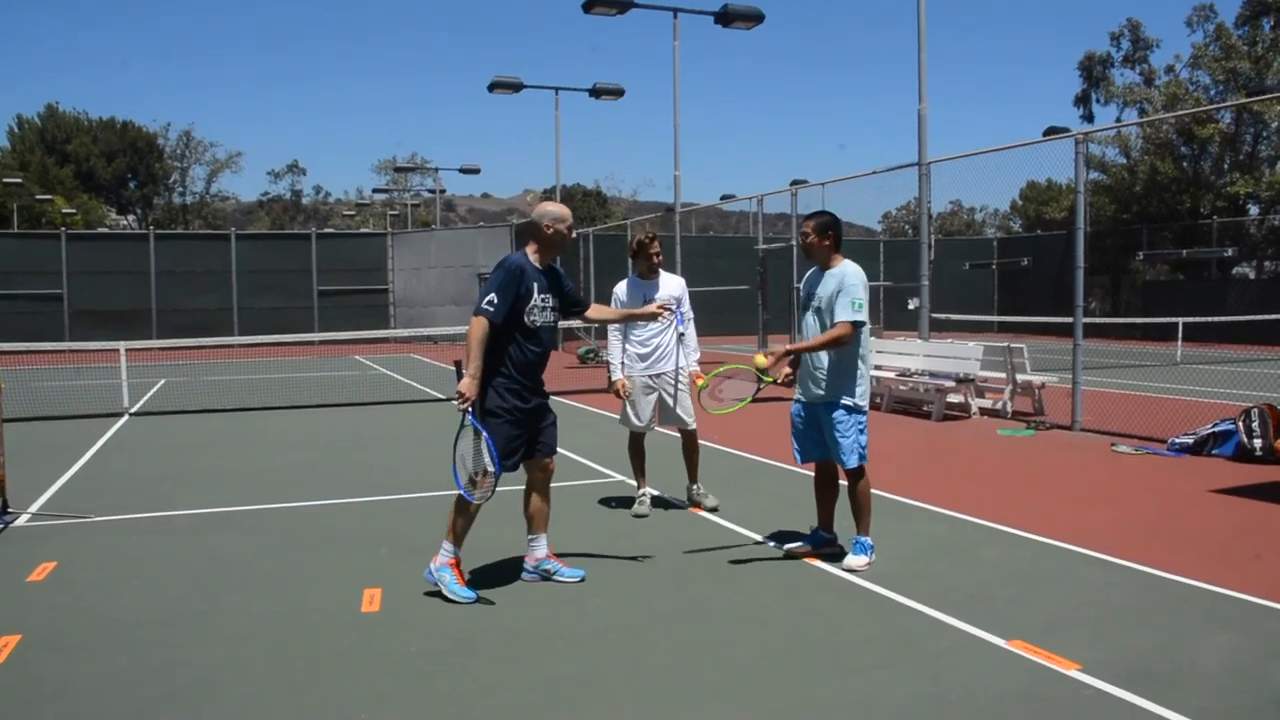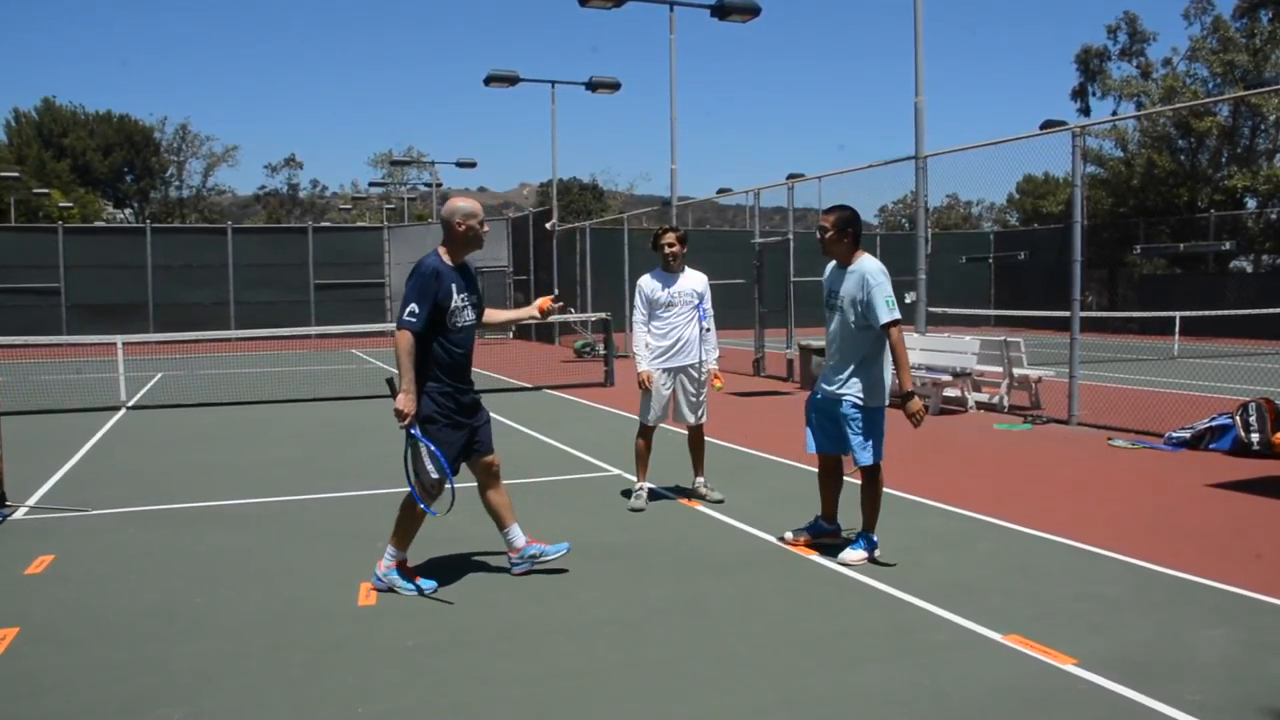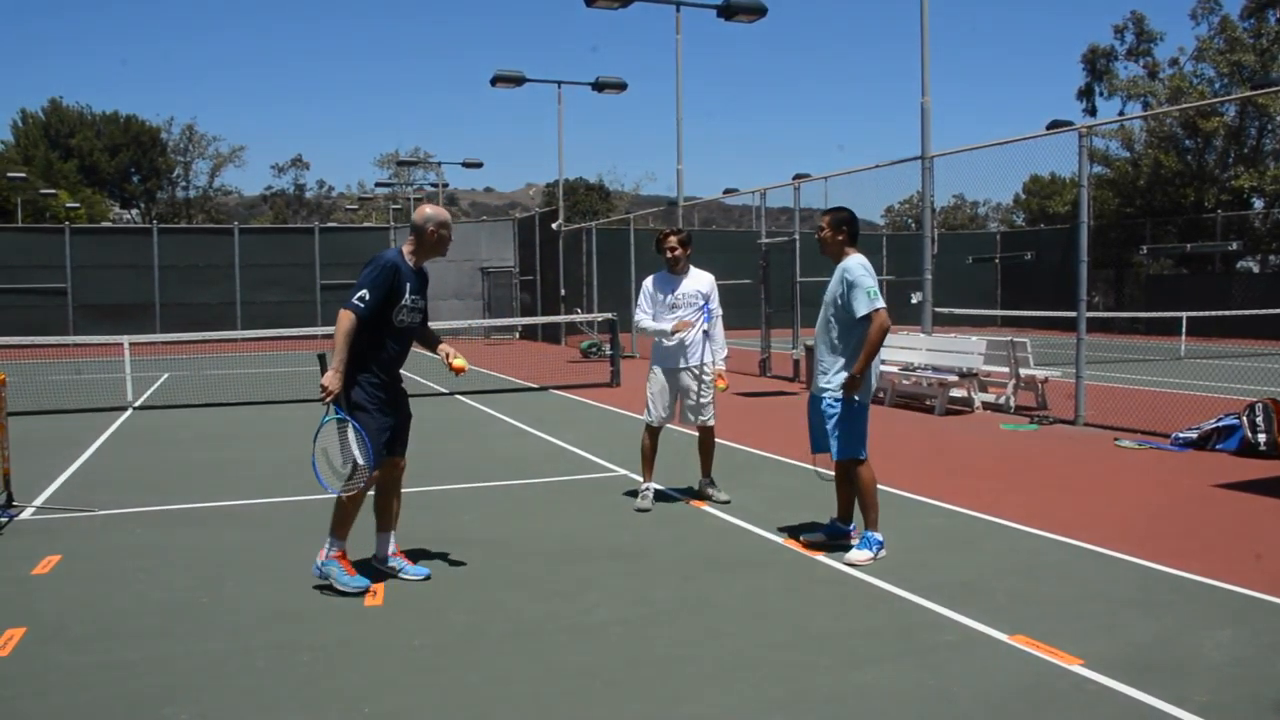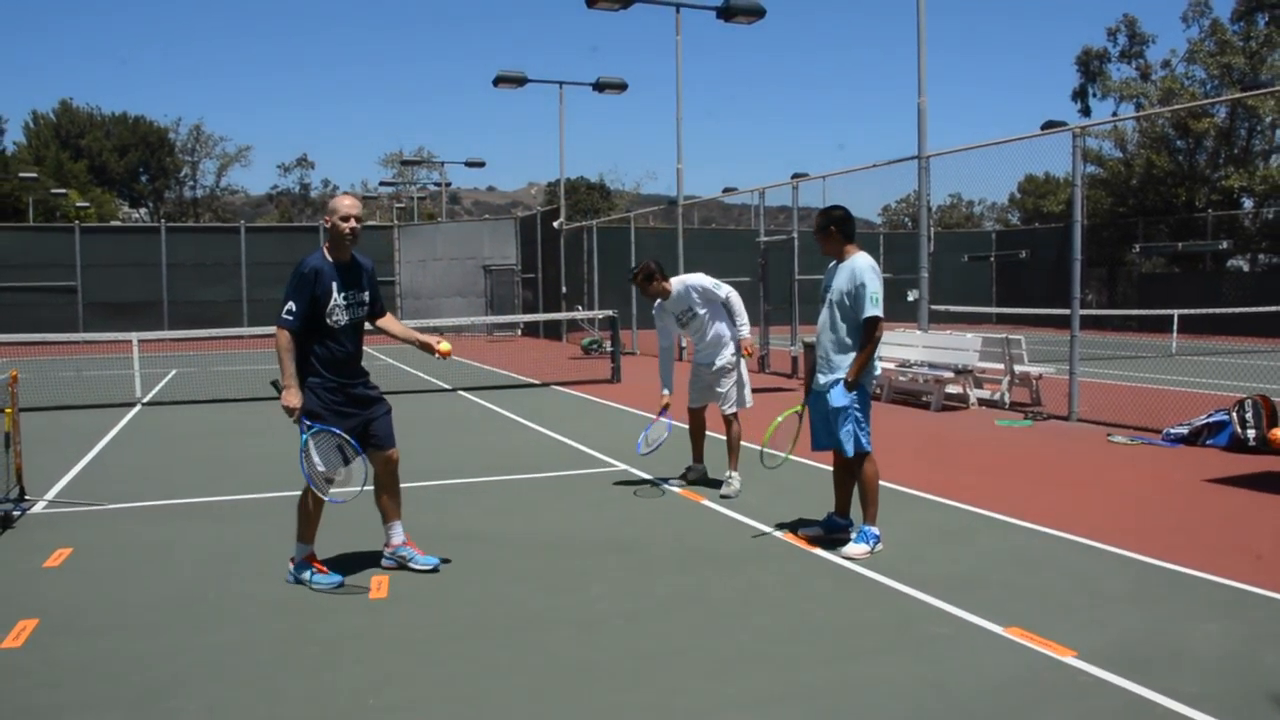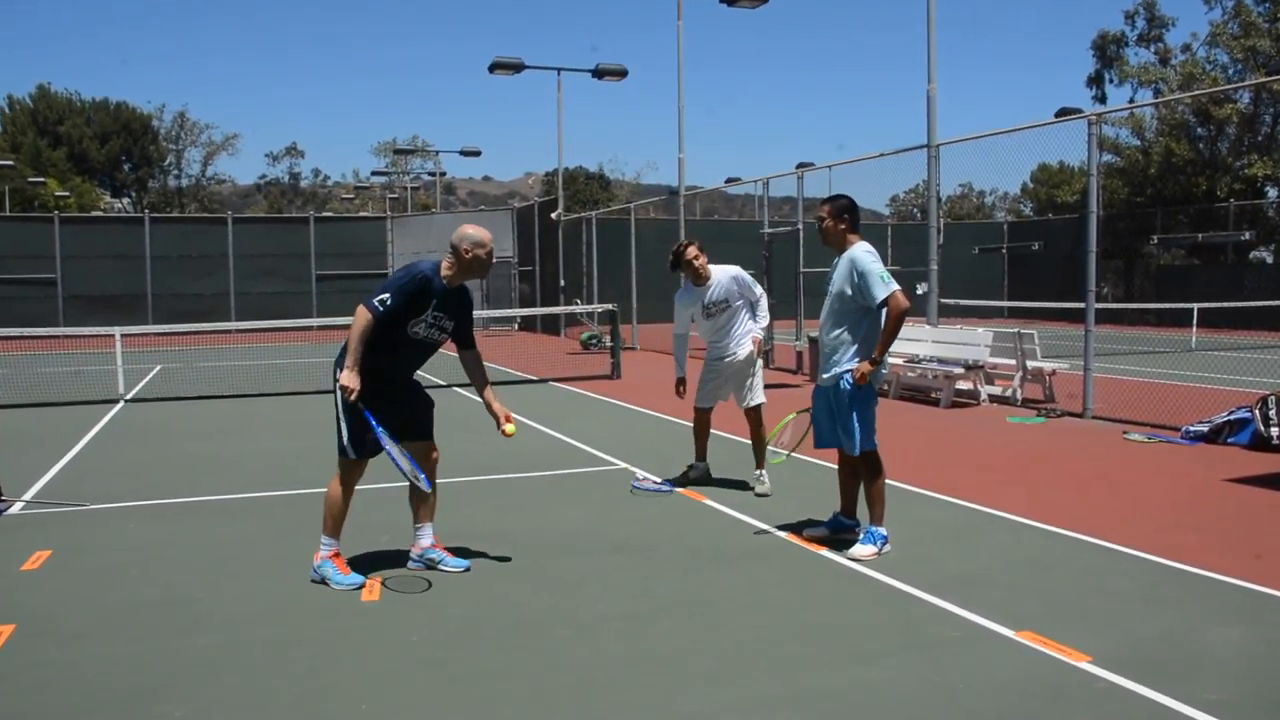
dt=1s
person 1, frame 1
left shoulder: (554, 276)
right shoulder: (512, 268)
left elbow: (587, 310)
right elbow: (481, 319)
left wrist: (638, 313)
right wrist: (471, 376)
left hip: (533, 393)
right hip: (500, 393)
left knee: (542, 469)
left ankle: (537, 558)
right ankle: (445, 562)
person 1, frame 2
left shoulder: (465, 270)
right shoulder: (429, 271)
right elbow: (405, 332)
left wrist: (527, 313)
right wrist: (406, 391)
left hip: (463, 392)
right hip: (433, 397)
left knee: (488, 467)
left ankle: (520, 548)
right ankle: (390, 567)
person 1, frame 3
left shoulder: (420, 274)
right shoulder: (387, 265)
right elbow: (349, 314)
left wrist: (442, 348)
right wrist: (336, 370)
left hip: (389, 384)
right hip: (361, 384)
left knee: (394, 467)
left ankle: (386, 554)
right ankle: (332, 556)
person 1, frame 4
left shoulder: (364, 268)
right shoulder: (310, 270)
left elbow: (378, 316)
right elbow: (285, 330)
left wrist: (417, 338)
right wrist: (291, 386)
left hip: (358, 384)
right hip: (320, 391)
left knee: (387, 459)
left ankle: (397, 546)
right ankle: (301, 559)
person 1, frame 5
left shoulder: (462, 298)
right shoulder: (419, 276)
left elbow: (469, 354)
right elbow: (365, 312)
left wrist: (492, 403)
right wrist: (350, 369)
left hip: (400, 381)
right hip: (360, 377)
left knee: (427, 457)
right knee: (352, 466)
left ankle: (424, 547)
right ankle: (325, 557)
person 2, frame 1
left shoulder: (850, 276)
right shoulder: (811, 277)
left elbow: (842, 333)
left wrist: (791, 349)
right wrist: (794, 364)
left hip: (843, 395)
right hip: (809, 392)
left knee: (853, 467)
right knee: (821, 466)
left ankle: (863, 541)
right ankle: (824, 534)
person 2, frame 2
left shoulder: (871, 273)
right shoulder: (831, 271)
left elbow: (892, 332)
left wrist: (907, 391)
left hip: (861, 390)
right hip: (829, 385)
left knee: (867, 464)
right knee: (827, 457)
left ankle: (868, 538)
right ankle: (827, 524)
person 2, frame 3
left shoulder: (855, 268)
right shoulder: (841, 269)
left elbow: (881, 322)
left wrist: (856, 374)
left hip: (844, 387)
right hip: (826, 385)
left knee: (855, 458)
right knee: (840, 458)
left ankle: (872, 536)
right ankle: (843, 525)
person 2, frame 4
left shoulder: (862, 268)
right shoulder: (834, 269)
left elbow: (874, 329)
left wrist: (852, 377)
right wrist: (812, 370)
left hip: (846, 381)
right hip: (824, 379)
left knee: (858, 453)
right knee: (839, 453)
left ankle: (870, 530)
right ankle: (840, 519)
person 2, frame 5
left shoulder: (861, 257)
right shoulder: (841, 260)
left elbow: (899, 305)
left wrist: (874, 359)
left hip: (853, 375)
right hip: (832, 374)
left knee: (864, 452)
right knee: (844, 451)
left ankle: (877, 532)
right ankle: (846, 520)
person 3, frame 1
left shoulder: (676, 283)
right shoulder: (622, 290)
left elbow: (687, 325)
right elbow: (615, 333)
left wrist: (693, 363)
right wrist: (616, 373)
left hip: (675, 369)
right hip: (638, 372)
left knee: (688, 429)
right knee: (637, 432)
left ankle: (695, 490)
right ankle: (642, 492)
person 3, frame 2
left shoulder: (699, 280)
right shoulder: (646, 283)
left elbow: (708, 323)
right elbow: (639, 325)
left wrist: (712, 362)
right wrist: (641, 365)
left hip: (692, 364)
right hip: (657, 365)
left knee: (696, 425)
right knee: (647, 426)
left ankle: (699, 482)
right ankle: (640, 486)
person 3, frame 3
left shoulder: (706, 280)
right shoulder: (652, 283)
left elbow: (715, 323)
right elbow: (640, 322)
left wrist: (720, 362)
right wrist: (669, 327)
left hip: (699, 366)
right hip: (663, 367)
left knee: (706, 426)
right knee: (653, 426)
left ankle: (706, 482)
right ankle: (647, 486)
person 3, frame 4
left shoulder: (691, 283)
right shoulder: (660, 312)
left elbow: (731, 296)
right elbow: (666, 350)
left wrist: (743, 333)
right wrist: (666, 390)
left hip: (728, 355)
right hip: (702, 361)
left knee: (730, 414)
right knee: (695, 411)
left ankle: (733, 475)
right ankle: (697, 468)
person 3, frame 5
left shoulder: (733, 275)
right shoulder: (684, 298)
left elbow: (759, 298)
right elbow: (680, 335)
left wrist: (758, 331)
right wrist: (680, 372)
left hip: (745, 352)
right hip: (715, 357)
left knee: (754, 411)
right knee: (701, 411)
left ankle: (760, 473)
right ankle: (700, 466)
